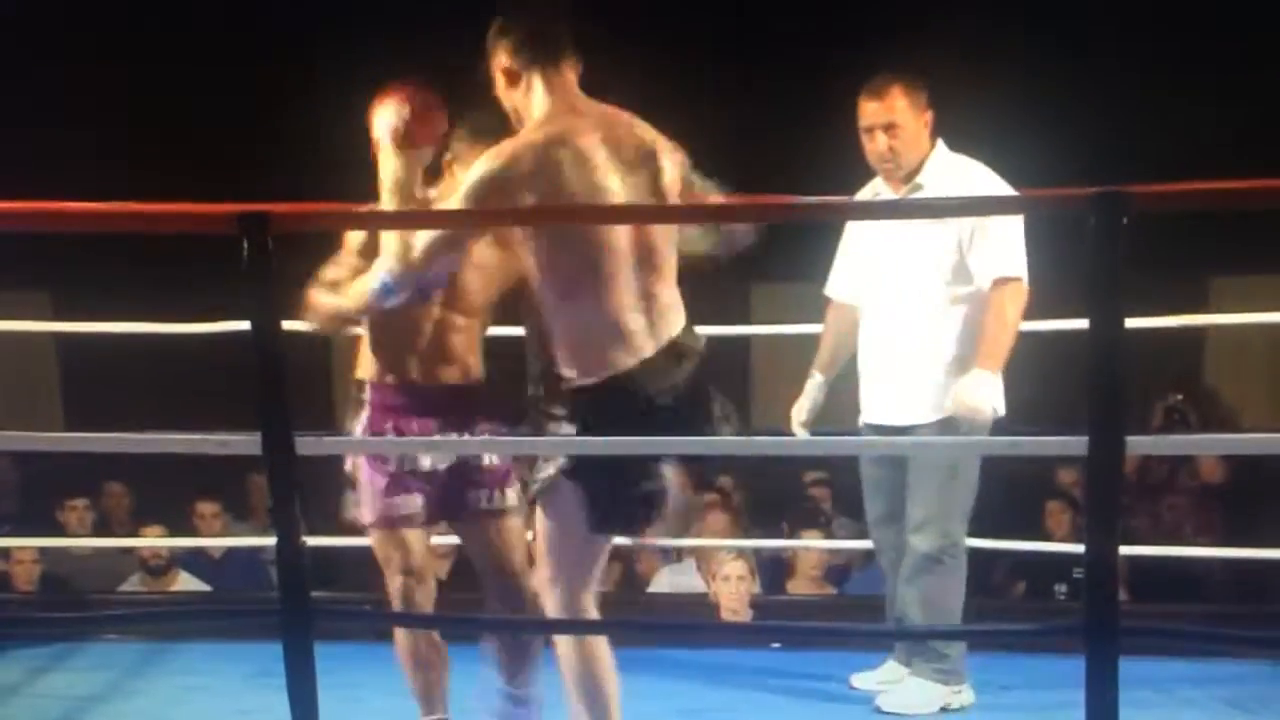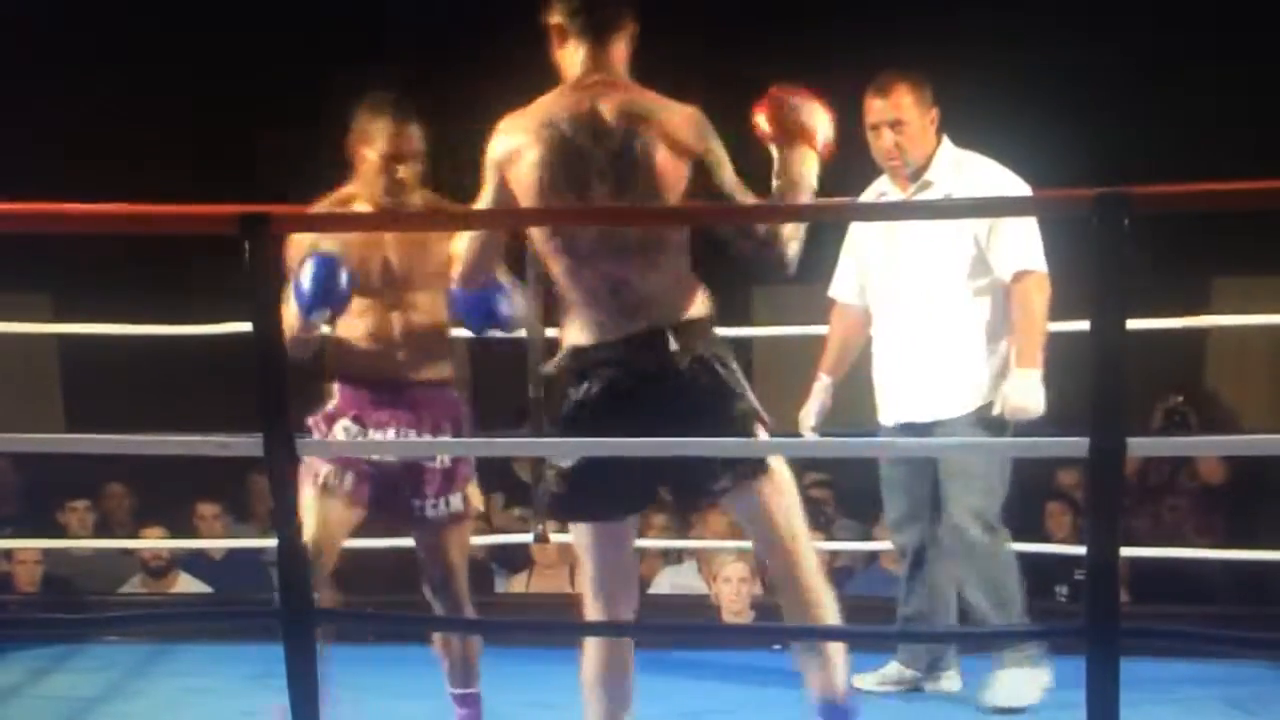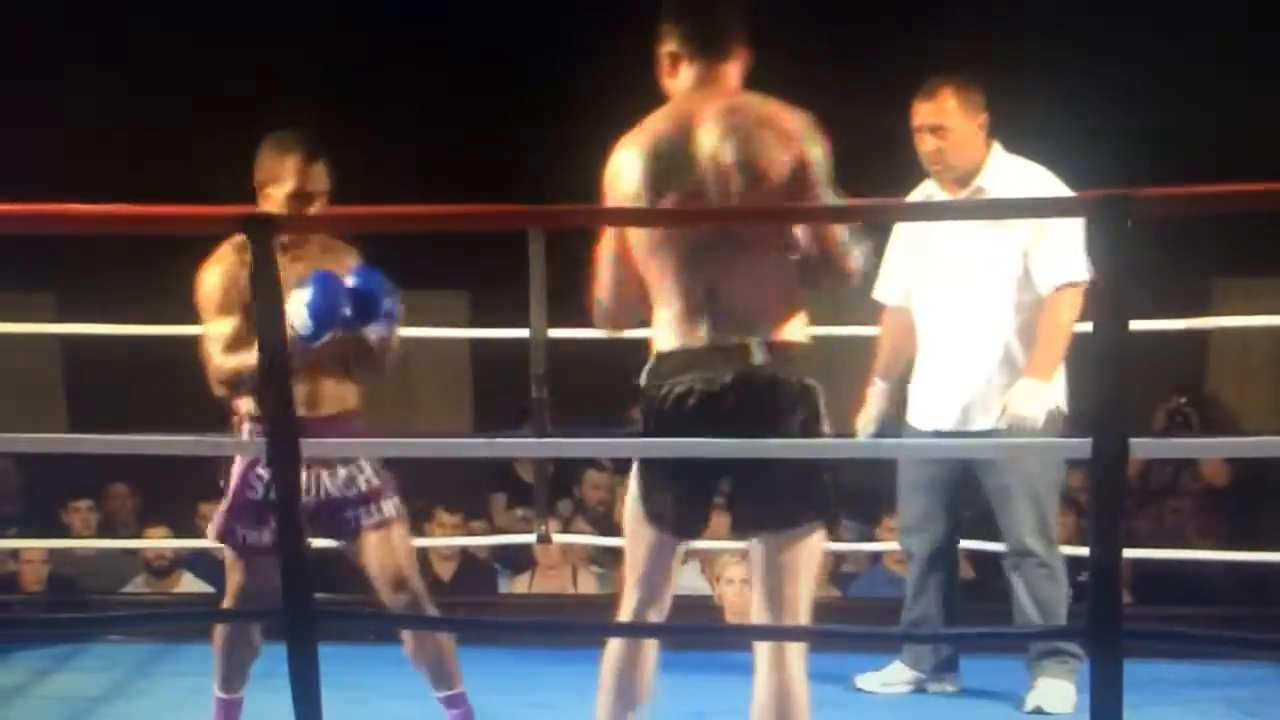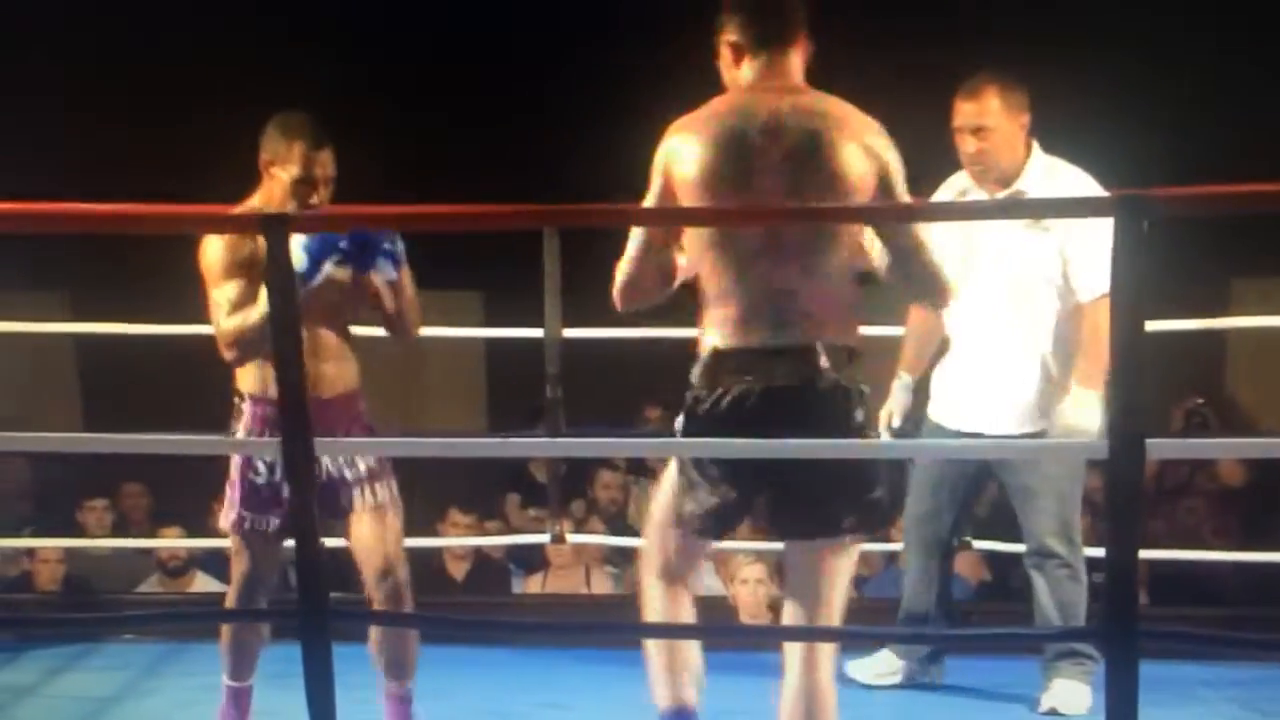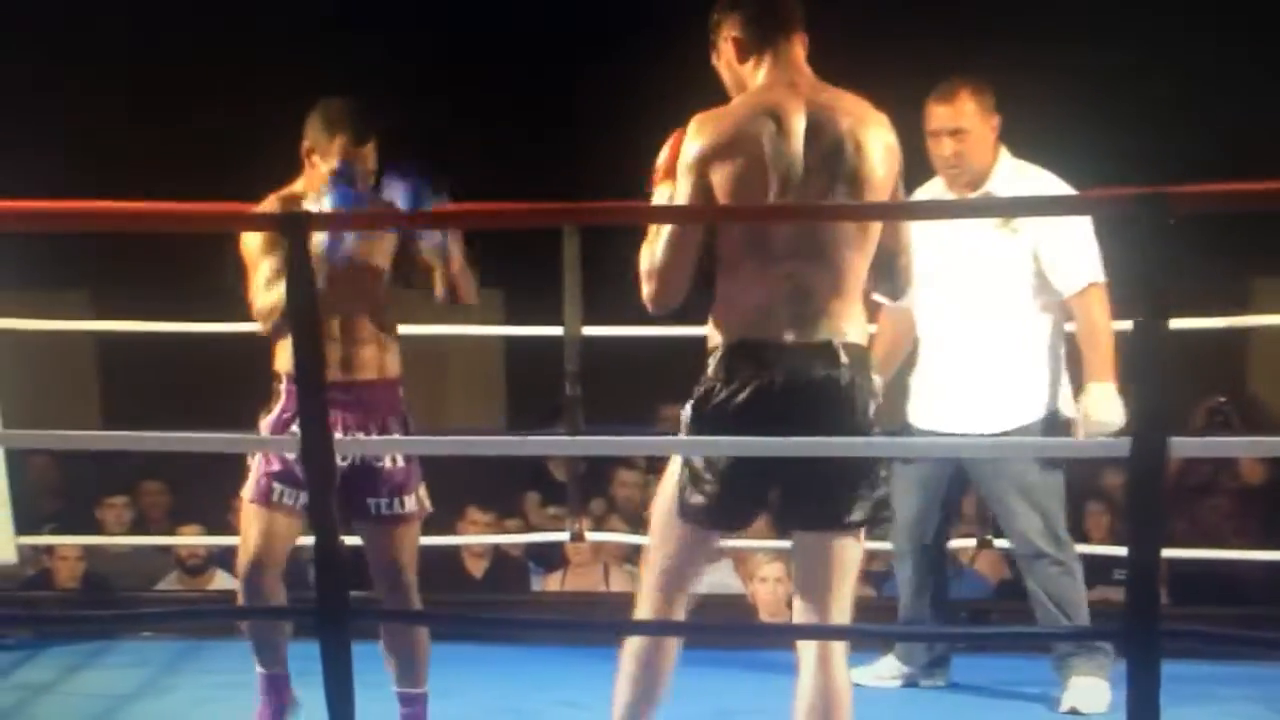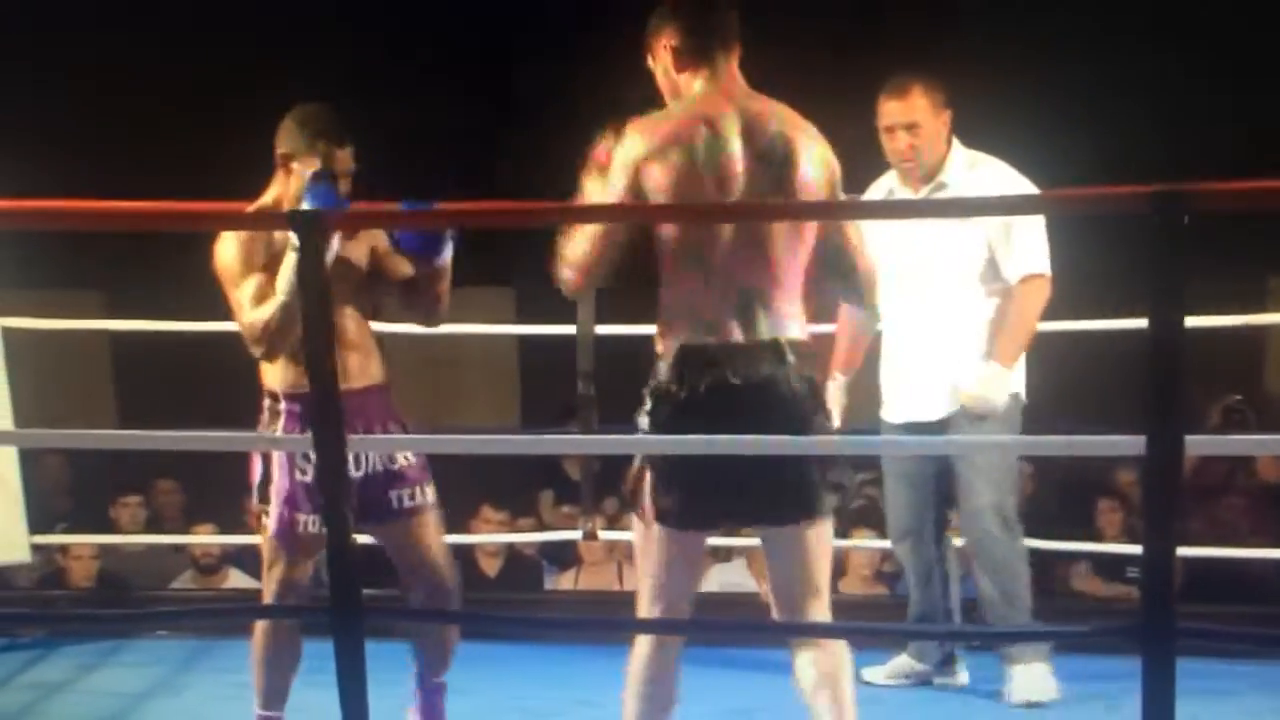
dt=0.3s
person 1, frame 1
left shoulder: (519, 161)
right shoulder: (649, 142)
left elbow: (405, 271)
right elbow: (733, 233)
left hip: (611, 398)
right hip: (678, 365)
left knee: (565, 598)
person 1, frame 2
left shoulder: (515, 140)
right shoulder: (680, 125)
left elbow: (468, 274)
right elbow: (777, 255)
right wrist: (801, 162)
left hip: (596, 378)
right hip: (686, 363)
left knee: (607, 612)
right knee: (789, 545)
person 1, frame 3
left shoulder: (629, 153)
right shoulder: (788, 130)
left elbow: (611, 312)
right elbow: (842, 263)
left hip: (676, 387)
right hip: (772, 385)
left knee: (641, 607)
right knee: (781, 634)
person 1, frame 4
left shoulder: (686, 139)
right shoulder: (861, 135)
left elbow: (629, 293)
right elbow: (933, 290)
left hip: (728, 389)
right hip: (826, 393)
left knee: (664, 573)
right knee: (813, 639)
person 1, frame 5
left shoulder: (712, 134)
right shoulder: (875, 131)
left elbow: (659, 293)
left wrist: (666, 193)
left hip: (743, 384)
right hip: (837, 384)
left knee: (663, 591)
right knee: (824, 631)
person 1, frame 6
left shoulder: (650, 141)
right shoulder: (808, 140)
left elbow: (576, 275)
left wrist: (594, 186)
left hip: (694, 385)
right hip: (784, 384)
left knee: (662, 611)
right knee: (809, 613)
person 2, frame 1
left shoulder: (975, 188)
right shoulder: (866, 203)
left elbow: (1009, 287)
right elbow: (846, 304)
left wrist: (983, 373)
right wrist: (816, 383)
left hip: (947, 402)
right hip: (882, 402)
left knee: (932, 536)
right knee: (893, 537)
right ankle: (912, 656)
person 2, frame 2
left shoulder: (986, 184)
right shoulder: (871, 206)
left elbow: (1030, 280)
right elbow: (852, 306)
left wrist: (1027, 368)
right wrist: (824, 383)
left hip: (973, 397)
right hip: (901, 403)
left knee: (973, 526)
right knee: (913, 535)
left ankle: (1018, 656)
right ankle: (926, 657)
person 2, frame 3
left shoulder: (1035, 192)
right shoulder: (917, 205)
left elbow: (1066, 293)
right elbow: (900, 308)
left wrist: (1036, 379)
right wrist: (878, 388)
left hip: (1013, 408)
right hip: (933, 407)
left knee: (1029, 541)
right knee: (923, 538)
left ankle: (1054, 666)
right ankle: (928, 657)
person 2, frame 4
left shoulder: (1074, 195)
right shoulder: (948, 199)
left elbow: (1099, 302)
right elbow: (929, 302)
left wrist: (1086, 390)
right wrist: (904, 382)
left hip: (1040, 412)
right hip: (955, 405)
left knee: (1052, 544)
right knee: (924, 528)
right ankle: (915, 650)
person 2, frame 5
left shoulder: (1043, 197)
right shoulder: (919, 207)
left elbow: (1087, 293)
right elbow: (900, 306)
left wrist: (1101, 383)
right wrist: (871, 383)
left hip: (1014, 410)
right hip: (931, 409)
left knee: (1040, 542)
right knee: (913, 534)
left ankle: (1084, 664)
right ankle: (921, 654)
person 2, frame 6
left shoulder: (996, 185)
right shoulder: (876, 202)
left elbow: (1034, 281)
right elbow: (858, 302)
left wrist: (999, 365)
right wrist: (837, 379)
left hip: (980, 394)
right hip: (903, 399)
left knee: (988, 521)
right knee: (912, 532)
left ankle: (1025, 653)
right ankle: (934, 651)
person 3, frame 1
left shoulder: (505, 246)
right elbow: (317, 304)
left hip: (469, 416)
right hip: (394, 418)
left knee: (512, 580)
right knee: (411, 593)
person 3, frame 2
right shoulder: (318, 231)
right elbow: (292, 347)
right wrist: (302, 314)
left hip: (434, 410)
right hip: (356, 408)
left knee: (447, 582)
right knee: (312, 552)
person 3, frame 3
left shoulder: (343, 259)
right shoulder: (227, 270)
left elbow: (376, 365)
right elbow: (222, 378)
left wrist: (381, 329)
right wrist: (289, 339)
left hip: (342, 442)
left knee: (404, 588)
right knee: (246, 599)
person 3, frame 4
left shoulder: (345, 234)
right shoulder: (229, 242)
left elbow: (407, 326)
right elbow: (232, 342)
left wrist: (393, 270)
right wrist: (290, 281)
left hip: (344, 422)
right hip: (269, 427)
left knee: (388, 578)
right knee: (251, 585)
person 3, frame 5
left shoulder: (387, 214)
right shoulder: (273, 220)
left elbow: (463, 296)
right elbow: (271, 318)
left wrist: (441, 241)
right wrist: (319, 247)
left hip: (379, 411)
right hip: (302, 411)
left knee: (398, 584)
right knee: (256, 565)
person 3, frame 6
left shoulder: (363, 226)
right shoulder: (243, 241)
left elbow: (430, 312)
right elbow: (265, 340)
left wrist: (436, 261)
right wrist: (301, 252)
left hip: (375, 416)
right hip: (300, 425)
left knee: (436, 574)
right knee: (286, 591)
